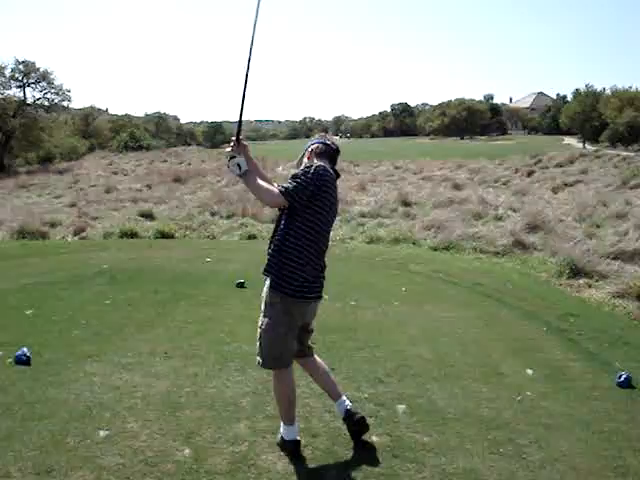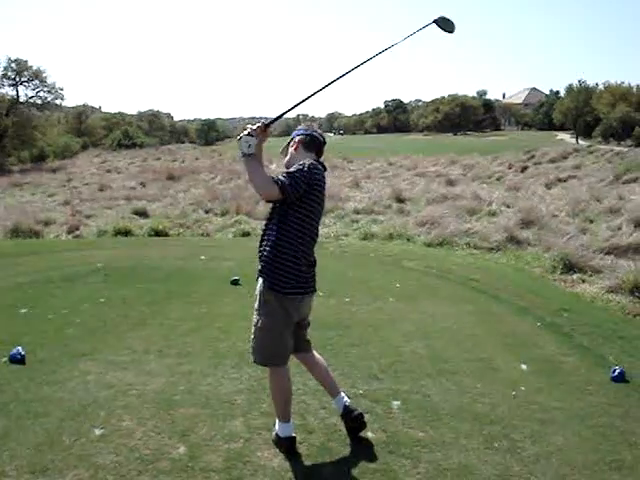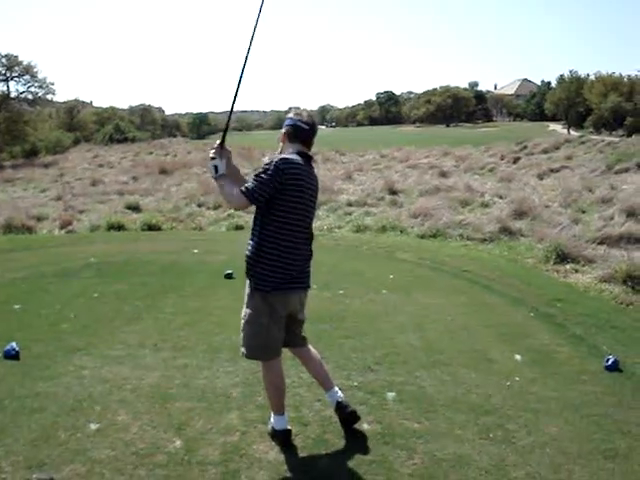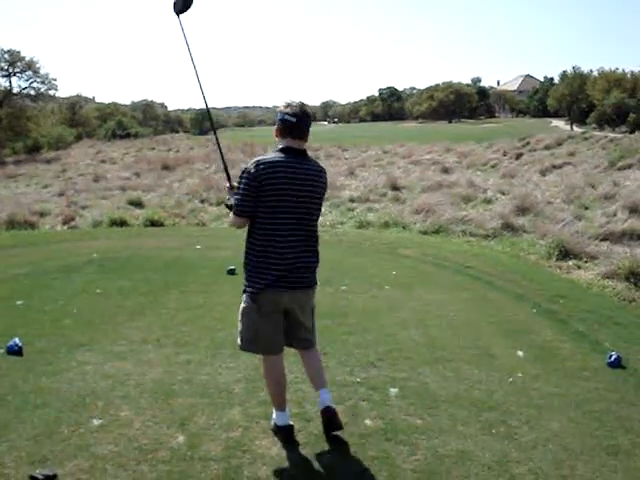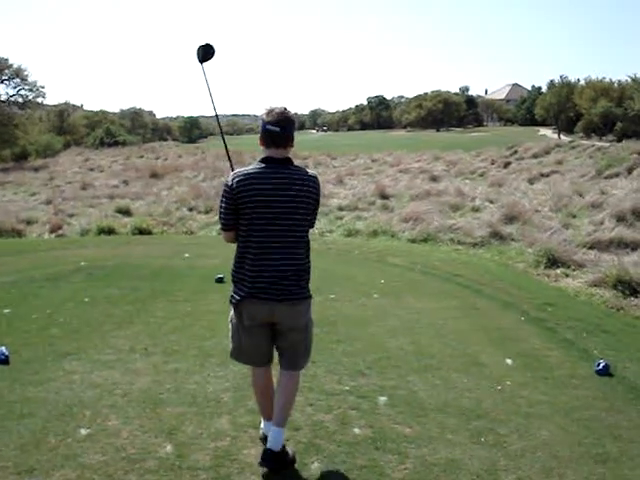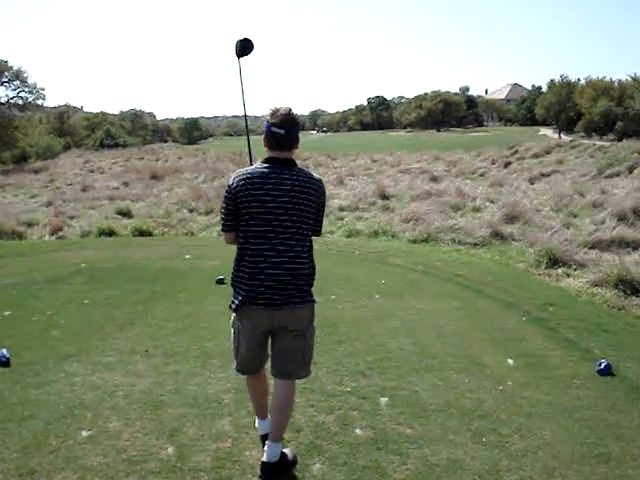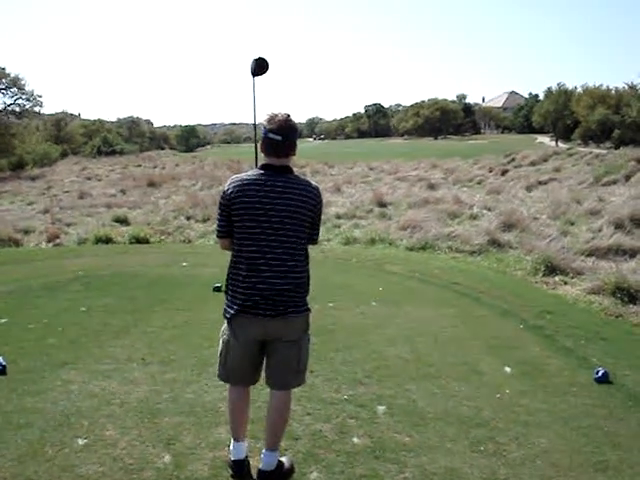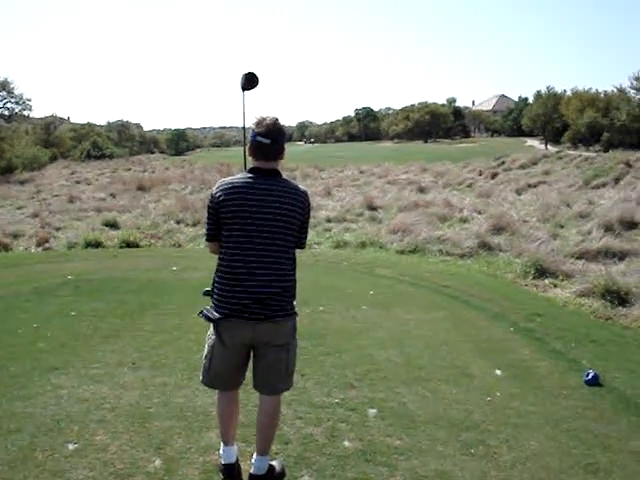
dt=0.3s
person 1, frame 1
left shoulder: (318, 172)
right shoulder: (328, 187)
left elbow: (274, 199)
right elbow: (276, 192)
left wrist: (245, 173)
right wrist: (250, 162)
left hip: (286, 287)
right hip: (306, 289)
left knee: (280, 364)
right knee: (303, 354)
left ankle: (289, 437)
right ankle: (349, 412)
person 1, frame 2
left shoulder: (308, 169)
right shoulder: (310, 177)
left elbow: (268, 191)
right elbow: (270, 187)
left wrist: (250, 153)
right wrist: (256, 151)
left hip: (280, 284)
right hip: (300, 284)
left knee: (277, 362)
right knee: (302, 349)
left ankle: (285, 433)
right ankle: (347, 408)
person 1, frame 3
left shoulder: (279, 165)
right shoulder: (309, 174)
left elbow: (239, 202)
left wrist: (220, 172)
right wrist: (233, 170)
left hip: (267, 280)
right hip: (297, 280)
left knee: (269, 356)
right knee: (298, 343)
left ankle: (279, 426)
right ankle: (339, 403)
person 1, frame 4
left shoulder: (259, 168)
right shoulder: (318, 173)
left elbow: (238, 221)
left wrist: (235, 197)
left hip: (264, 278)
right hip: (303, 278)
left knee: (271, 352)
right knee: (306, 343)
left ankle: (282, 422)
right ankle: (326, 405)
person 1, frame 5
left shoulder: (238, 181)
right shoulder: (309, 182)
left elbow: (228, 235)
left hip: (251, 291)
right hip: (293, 292)
left knee: (260, 365)
right knee: (290, 368)
left ankle: (268, 430)
right ankle: (274, 446)
person 1, frame 6
left shoulder: (240, 180)
right shoulder: (314, 185)
left elbow: (229, 236)
left hip: (250, 294)
right hip: (295, 297)
left knee: (253, 368)
right knee: (285, 377)
left ankle: (264, 426)
person 1, frame 7
left shoulder: (235, 187)
right shoulder: (310, 193)
left elbow: (225, 242)
right elbow: (308, 242)
left hip: (243, 304)
right hip: (290, 306)
left knee: (239, 383)
right knee: (281, 387)
person 1, frame 8
left shoulder: (223, 190)
right shoulder: (299, 197)
left elbow: (213, 246)
right elbow: (296, 246)
left hip: (230, 308)
right hip: (277, 310)
left knee: (227, 388)
right knee: (270, 392)
